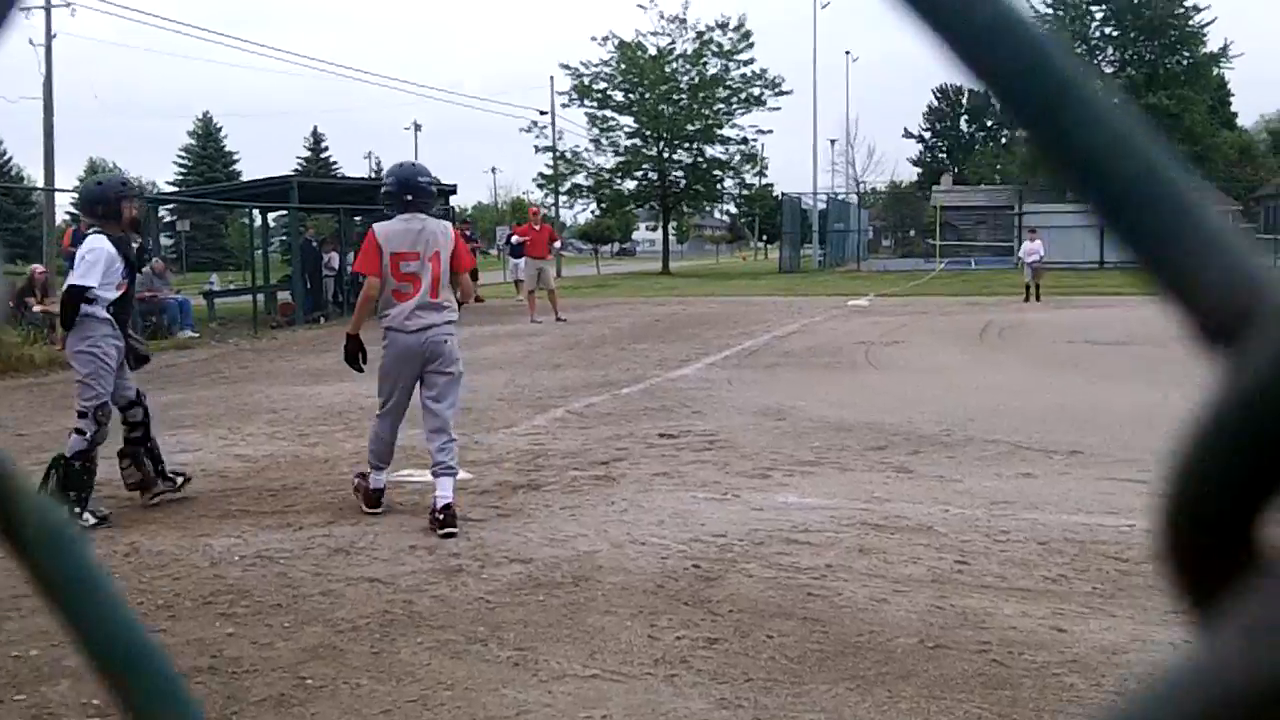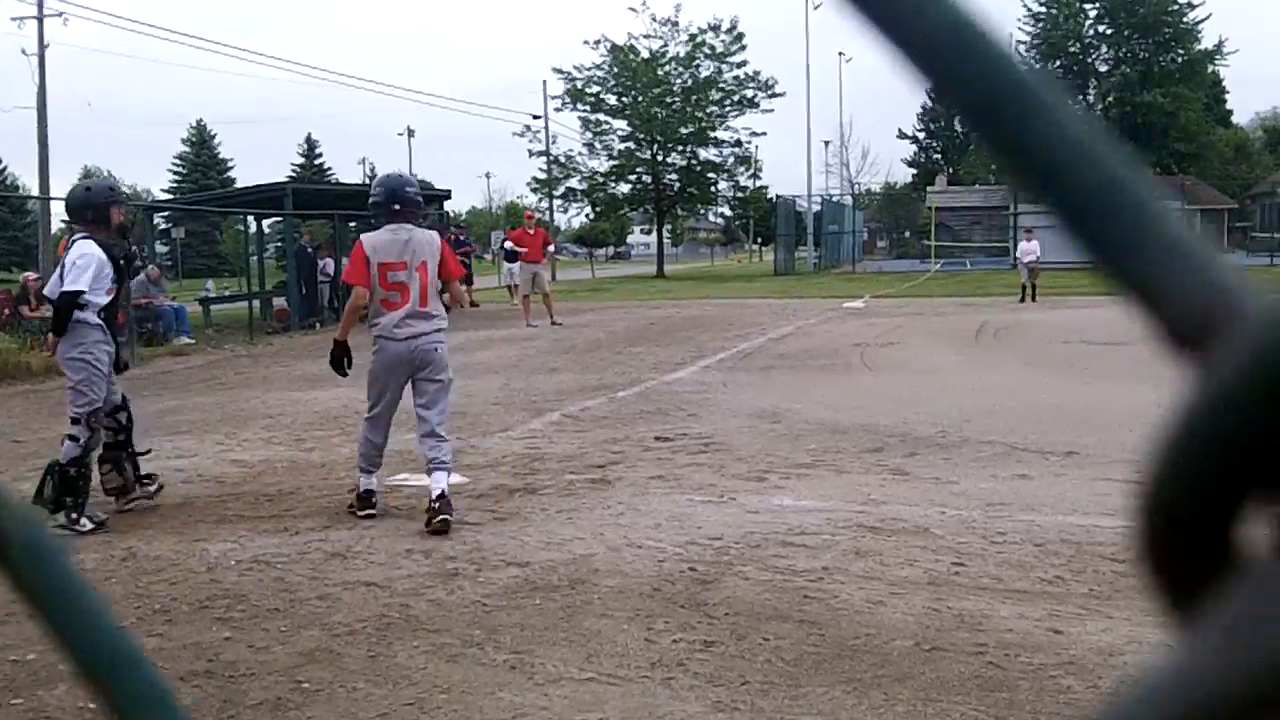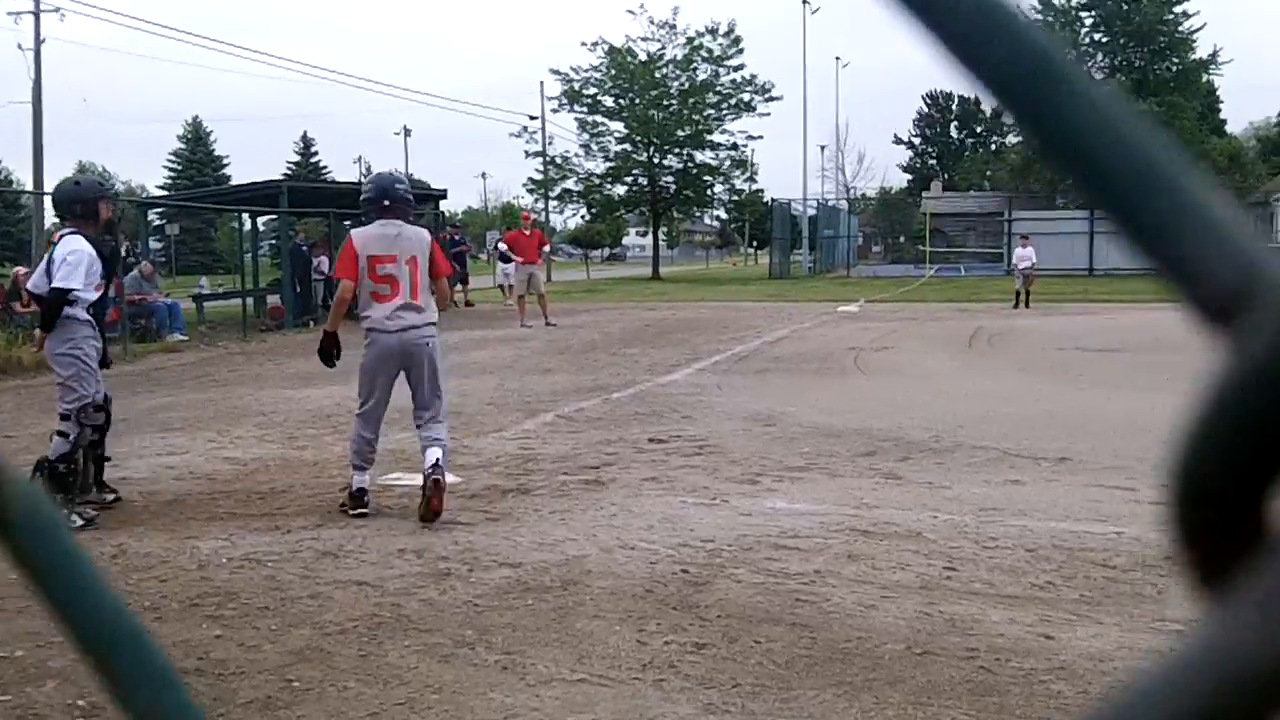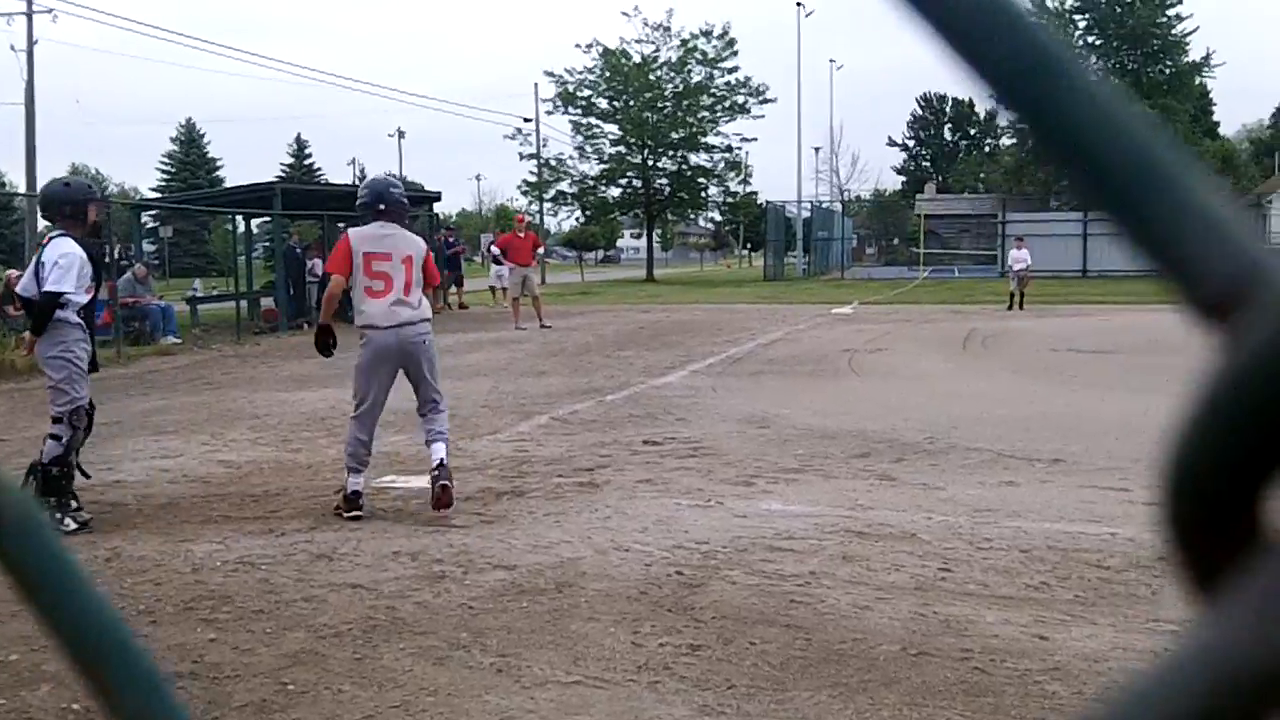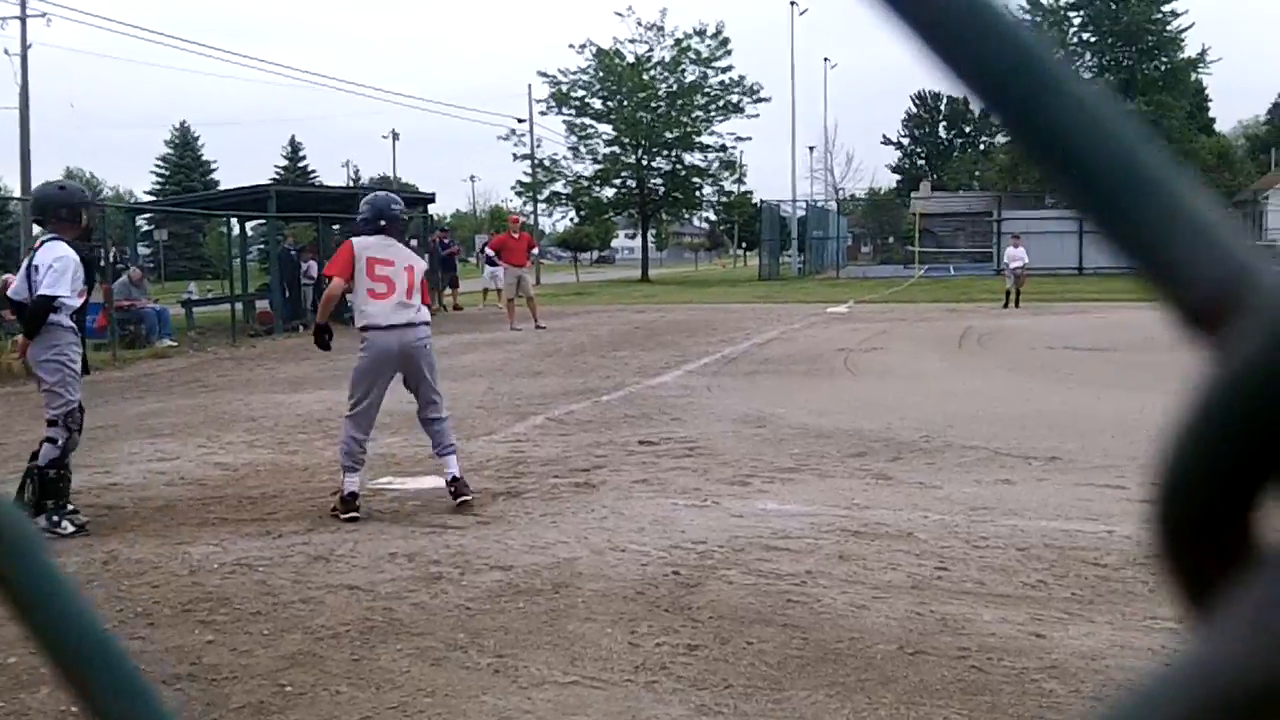
dt=0.1s
person 1, frame 1
left shoulder: (112, 244)
right shoulder: (100, 246)
left elbow: (72, 288)
right elbow: (72, 293)
right wrist: (67, 331)
left hip: (111, 339)
right hip: (96, 339)
left knee: (134, 408)
right knee: (93, 418)
left ankle: (151, 480)
right ankle: (70, 503)
person 1, frame 2
left shoulder: (80, 249)
right shoulder: (92, 252)
left elbow: (53, 294)
right elbow: (70, 299)
left wrist: (59, 333)
right wrist: (57, 335)
left hip: (96, 343)
right hip: (86, 344)
left knee: (117, 412)
right knee: (88, 423)
left ankle: (126, 485)
right ankle: (67, 508)
person 1, frame 3
left shoulder: (65, 244)
right shoulder: (80, 247)
left elbow: (35, 290)
right elbow: (59, 295)
left wrist: (50, 328)
right wrist: (45, 330)
left hip: (79, 339)
right hip: (75, 338)
left knee: (98, 410)
right knee: (75, 418)
left ankle: (86, 487)
right ankle: (59, 501)
person 1, frame 4
left shoulder: (50, 247)
right shoulder: (72, 250)
left elbow: (24, 294)
right elbow: (51, 298)
left wrist: (38, 330)
right wrist: (36, 333)
left hip: (60, 341)
right hip: (66, 340)
left knee: (81, 415)
right knee: (68, 420)
left ankle: (56, 494)
right ankle: (52, 506)
person 1, frame 5
left shoulder: (42, 250)
right shoulder: (64, 254)
left elbow: (15, 298)
right elbow: (45, 302)
left wrist: (30, 334)
right wrist: (28, 336)
left hip: (49, 343)
right hip: (59, 343)
left knee: (69, 419)
right knee: (63, 423)
left ankle: (47, 497)
right ankle: (48, 509)
person 2, frame 1
left shoulder: (380, 232)
right shoulder: (446, 231)
left elbow: (371, 290)
right elbow: (466, 288)
left wrist: (352, 334)
left hip: (400, 336)
right hip: (441, 334)
left knee: (389, 416)
right knee: (440, 421)
left ankle: (374, 489)
right ankle: (444, 504)
person 2, frame 2
left shoulder: (368, 244)
right shoulder: (434, 241)
left elbow: (359, 300)
right elbow: (457, 295)
left wrist: (340, 341)
left hip: (390, 345)
right hip: (431, 342)
left knee: (377, 420)
right knee: (432, 423)
left ankle: (366, 493)
right ankle: (438, 496)
person 2, frame 3
left shoulder: (358, 238)
right shoulder: (423, 238)
left elbow: (345, 293)
right elbow: (443, 294)
left wrist: (329, 332)
left hip: (381, 338)
right hip: (422, 335)
left knee: (368, 416)
right knee: (430, 414)
left ankle: (359, 491)
right ankle: (434, 468)
person 2, frame 4
left shoulder: (352, 239)
right shoulder: (417, 243)
left elbow: (335, 287)
left wrist: (324, 326)
left hip: (377, 336)
right hip: (418, 331)
left knee: (363, 417)
right knee: (433, 406)
left ankle: (353, 494)
right ankle: (441, 468)
person 2, frame 5
left shoulder: (355, 246)
right shoulder: (415, 259)
left elbow: (335, 288)
left wrist: (321, 322)
left hip: (377, 339)
right hip: (418, 334)
left knee: (358, 417)
right knee: (433, 410)
left ankle: (350, 495)
right ankle: (455, 480)
